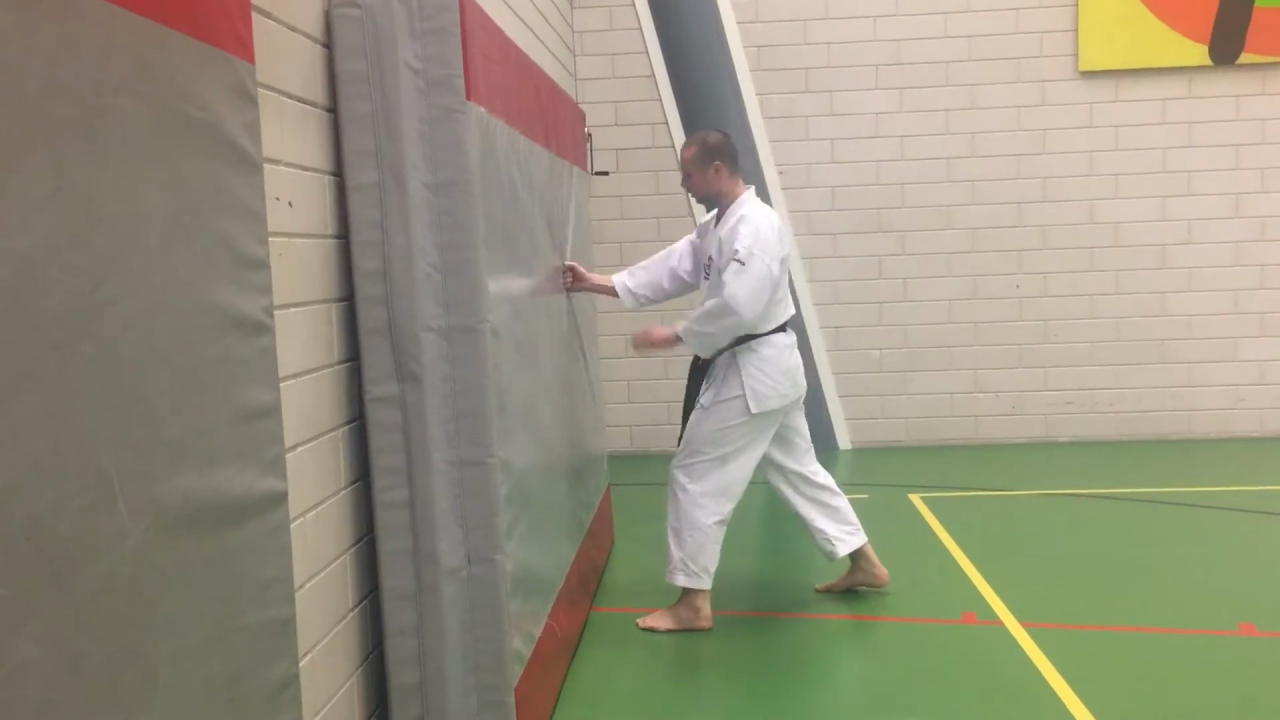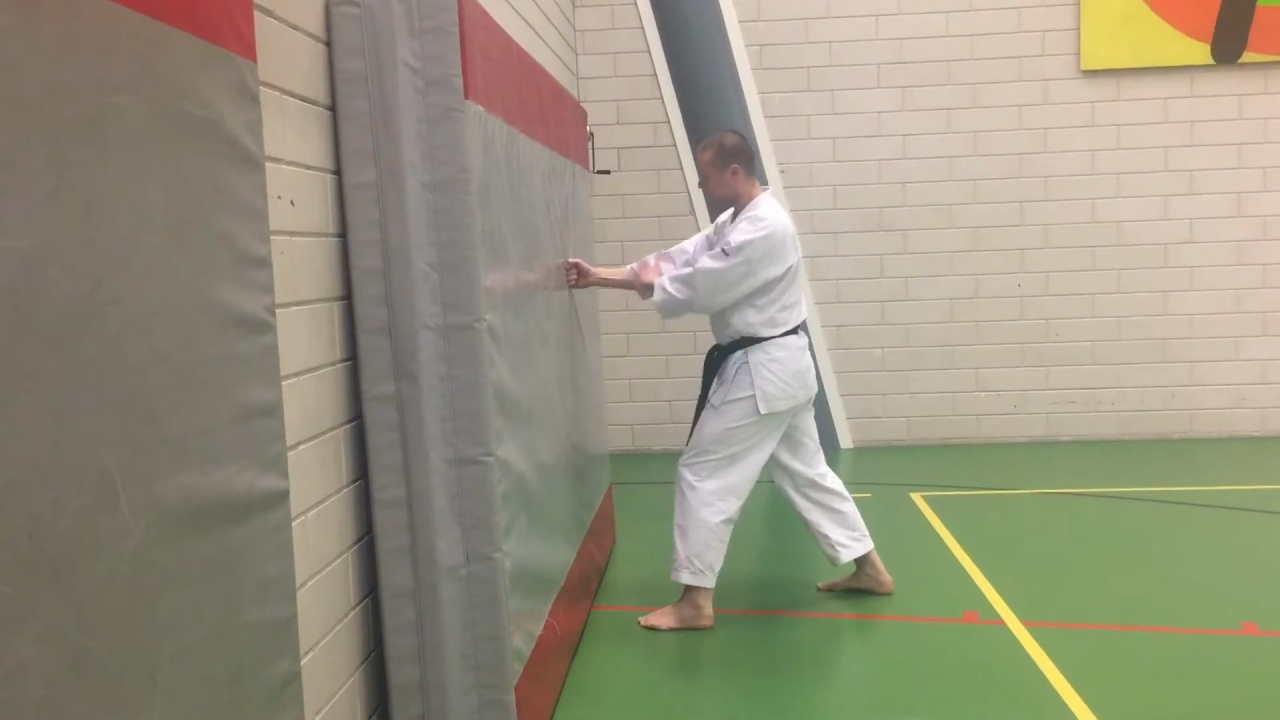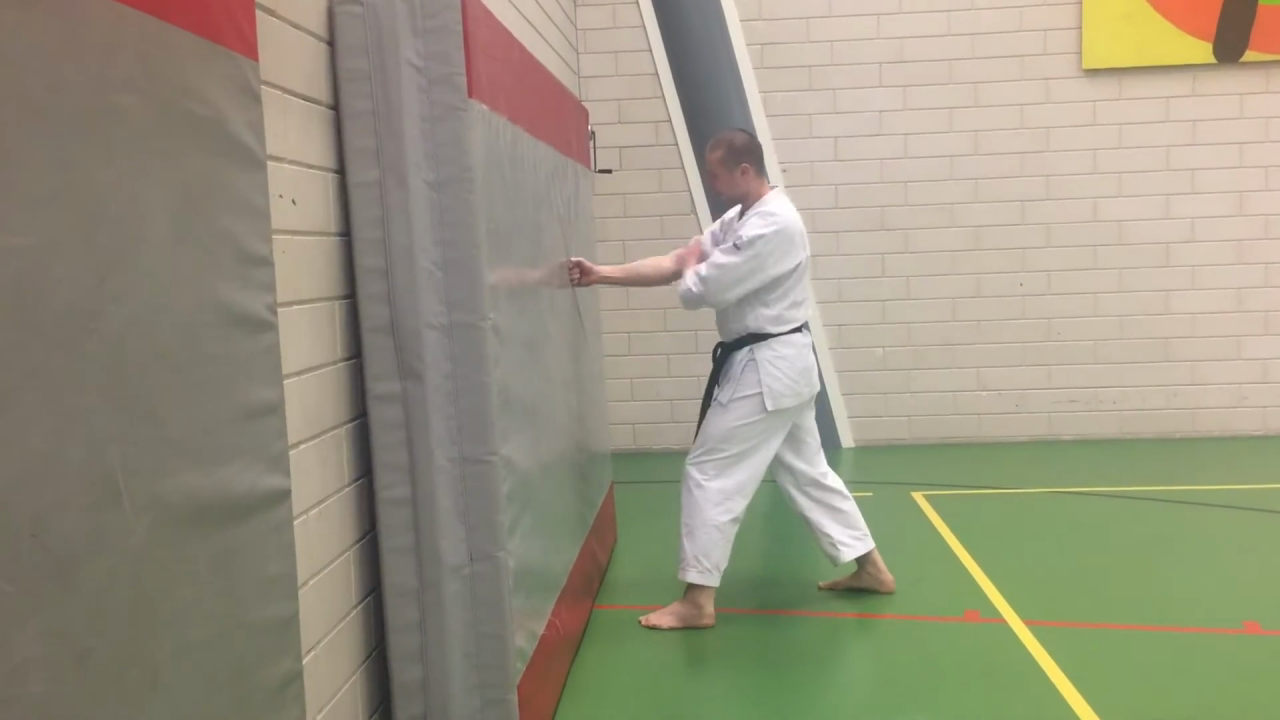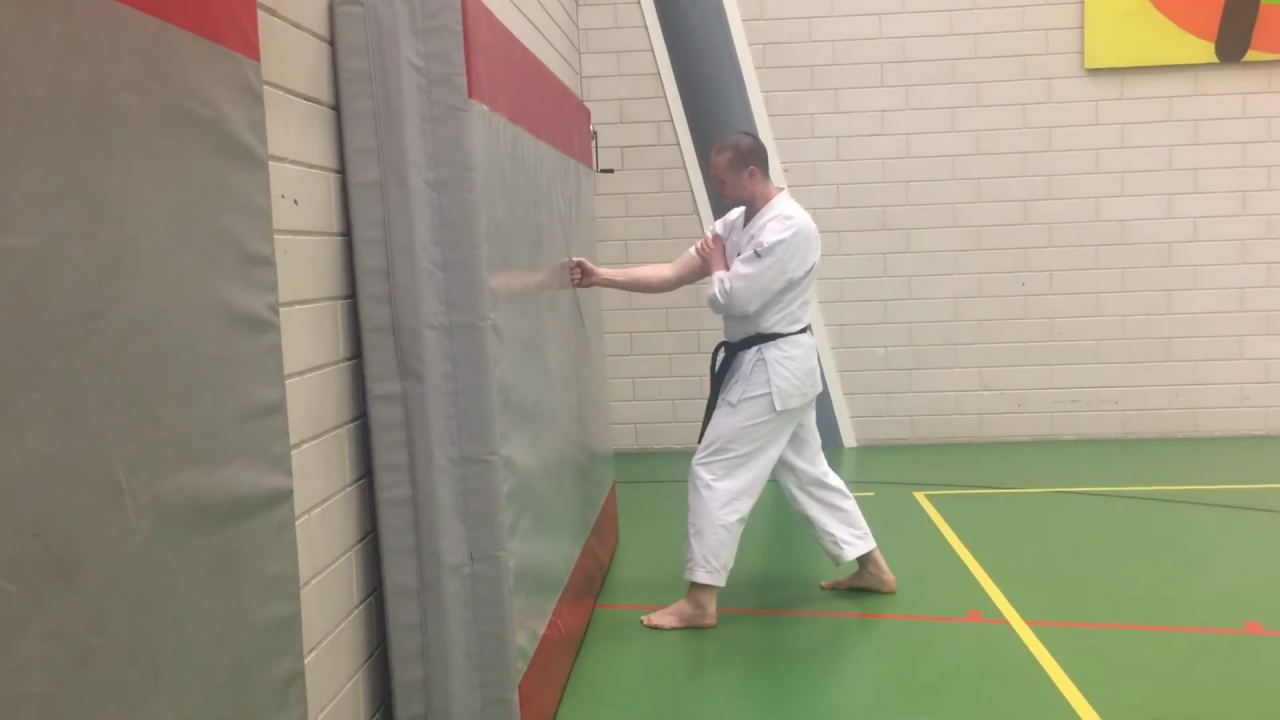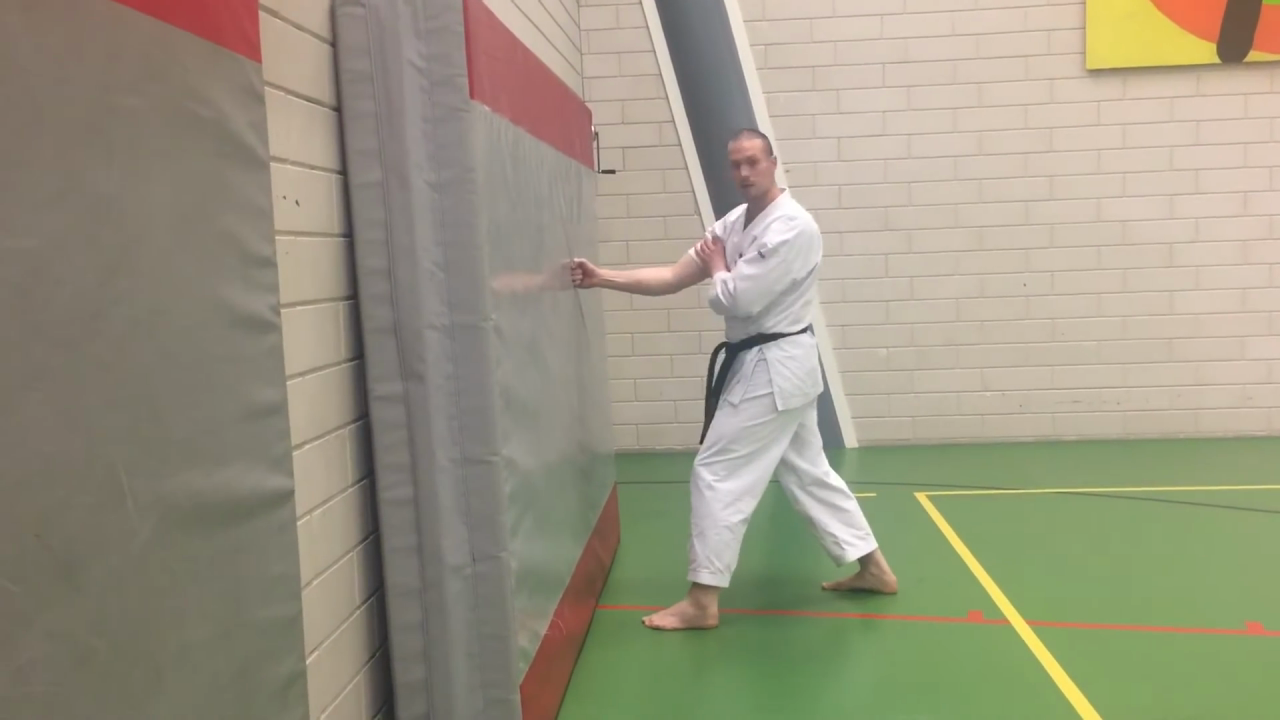
dt=0.2s
person 1, frame 1
left shoulder: (753, 224)
right shoulder: (716, 225)
left elbow: (735, 307)
right elbow: (670, 268)
left wrist: (673, 334)
right wrist: (595, 282)
left hip: (752, 372)
right hip: (770, 367)
left knee: (696, 477)
right knee: (798, 468)
left ankle: (692, 602)
right ankle: (864, 563)
person 1, frame 2
left shoulder: (764, 229)
right shoulder: (735, 222)
left elbow: (697, 289)
right elbow: (675, 260)
left wrist: (654, 282)
right wrist: (599, 276)
left hip: (760, 373)
right hip: (780, 366)
left knee: (703, 474)
right knee: (806, 472)
left ankle: (694, 601)
right ankle: (868, 568)
person 1, frame 3
left shoulder: (774, 225)
right shoulder: (739, 219)
left elbow: (703, 290)
right elbow: (674, 263)
left wrist: (695, 266)
right wrist: (601, 273)
left hip: (765, 369)
right hip: (780, 364)
left knee: (709, 473)
right knee: (807, 471)
left ankle: (697, 599)
right ankle: (869, 567)
person 1, frame 4
left shoulder: (789, 226)
right shoulder: (736, 223)
left elbow: (731, 298)
right elbow: (673, 274)
left wrist: (717, 267)
right wrist: (601, 276)
left hip: (771, 368)
right hip: (775, 365)
left knee: (715, 472)
right knee: (806, 470)
left ankle: (700, 599)
right ankle: (871, 566)
person 1, frame 5
left shoulder: (792, 227)
right shoulder: (734, 223)
left elbow: (736, 299)
right elbow: (673, 277)
left wrist: (717, 268)
right wrist: (602, 277)
left hip: (772, 368)
right hip: (776, 365)
left knee: (717, 473)
right knee: (808, 471)
left ankle: (702, 600)
right ankle: (873, 567)
